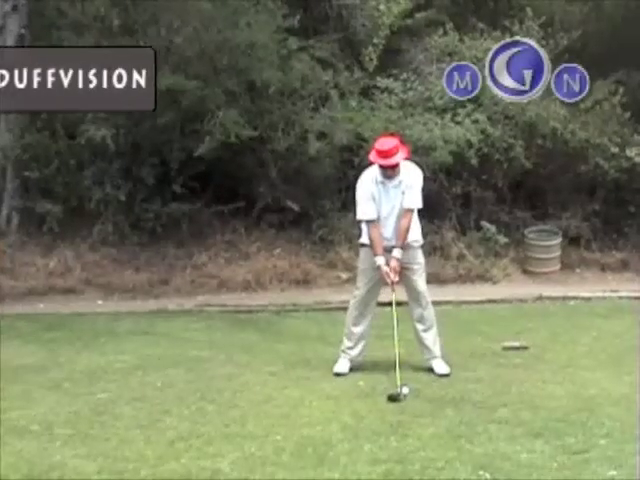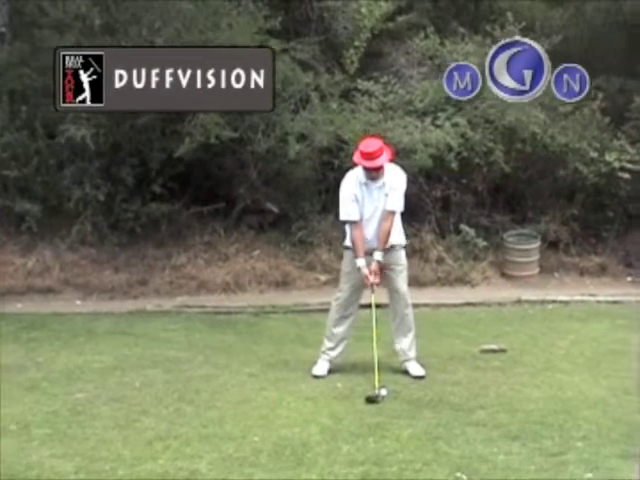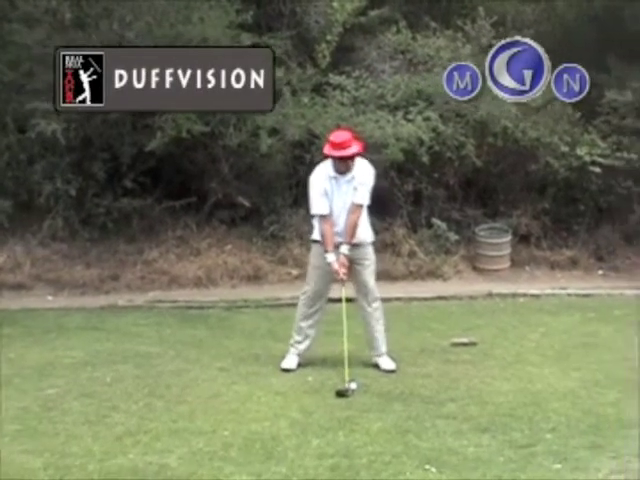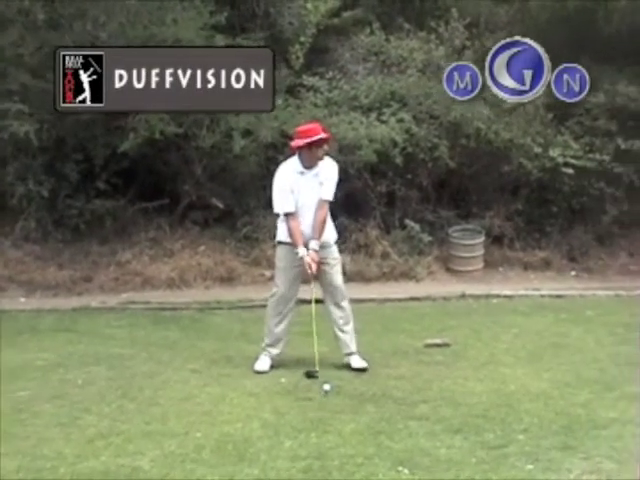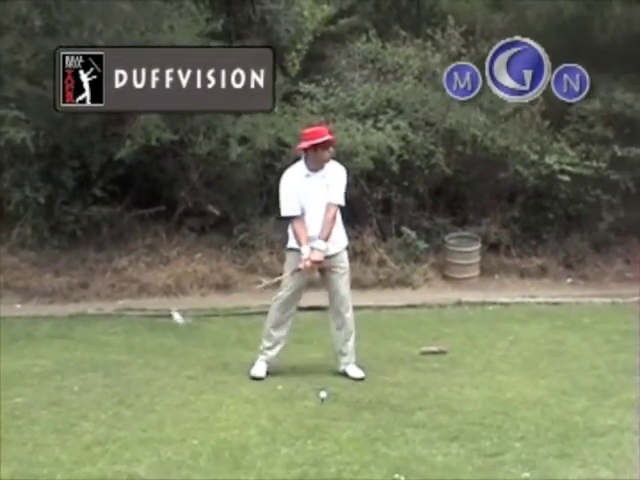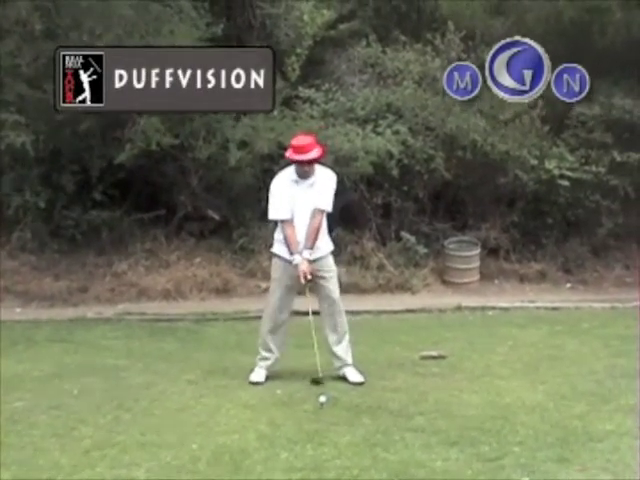
dt=0.7s
person 1, frame 1
left shoulder: (413, 173)
right shoulder: (366, 181)
left elbow: (406, 216)
right elbow: (372, 224)
left wrist: (396, 255)
right wrist: (380, 261)
left hip: (407, 245)
right hip: (374, 246)
left knee: (421, 299)
right knee: (361, 300)
left ankle: (434, 356)
right ankle: (347, 355)
person 1, frame 2
left shoulder: (397, 176)
right shoulder: (350, 182)
left elbow: (388, 219)
right elbow: (355, 225)
left wrist: (378, 258)
right wrist: (361, 263)
left hip: (392, 247)
right hip: (358, 248)
left knee: (401, 301)
right knee: (344, 302)
left ankle: (408, 357)
right ankle: (326, 356)
person 1, frame 3
left shoulder: (365, 170)
right shoulder: (319, 176)
left elbow: (355, 212)
right elbow: (324, 220)
left wrist: (345, 251)
right wrist: (331, 257)
left hip: (359, 242)
right hip: (325, 241)
left knee: (370, 295)
right knee: (312, 294)
left ankle: (380, 352)
right ankle: (295, 350)
person 1, frame 4
left shoulder: (330, 167)
right shoulder: (285, 173)
left elbow: (322, 208)
right elbow: (290, 217)
left wrist: (314, 247)
right wrist: (302, 252)
left hip: (324, 242)
right hip: (290, 243)
left knee: (338, 293)
right knee: (281, 296)
left ankle: (350, 352)
right ankle: (268, 352)
person 1, frame 5
left shoulder: (337, 171)
right shoulder: (291, 177)
left elbow: (332, 211)
right elbow: (296, 219)
left wrist: (320, 248)
right wrist: (306, 250)
left hip: (334, 248)
right hip: (300, 248)
left knee: (342, 304)
right knee: (284, 301)
left ankle: (347, 361)
right ankle: (265, 357)
person 1, frame 6
left shoulder: (327, 177)
right shoulder: (280, 182)
left elbow: (317, 217)
right elbow: (286, 224)
left wrist: (307, 255)
right wrist: (297, 259)
left hip: (320, 254)
right hip: (286, 256)
left knee: (334, 306)
right knee: (275, 310)
left ankle: (345, 364)
right ankle: (263, 364)
